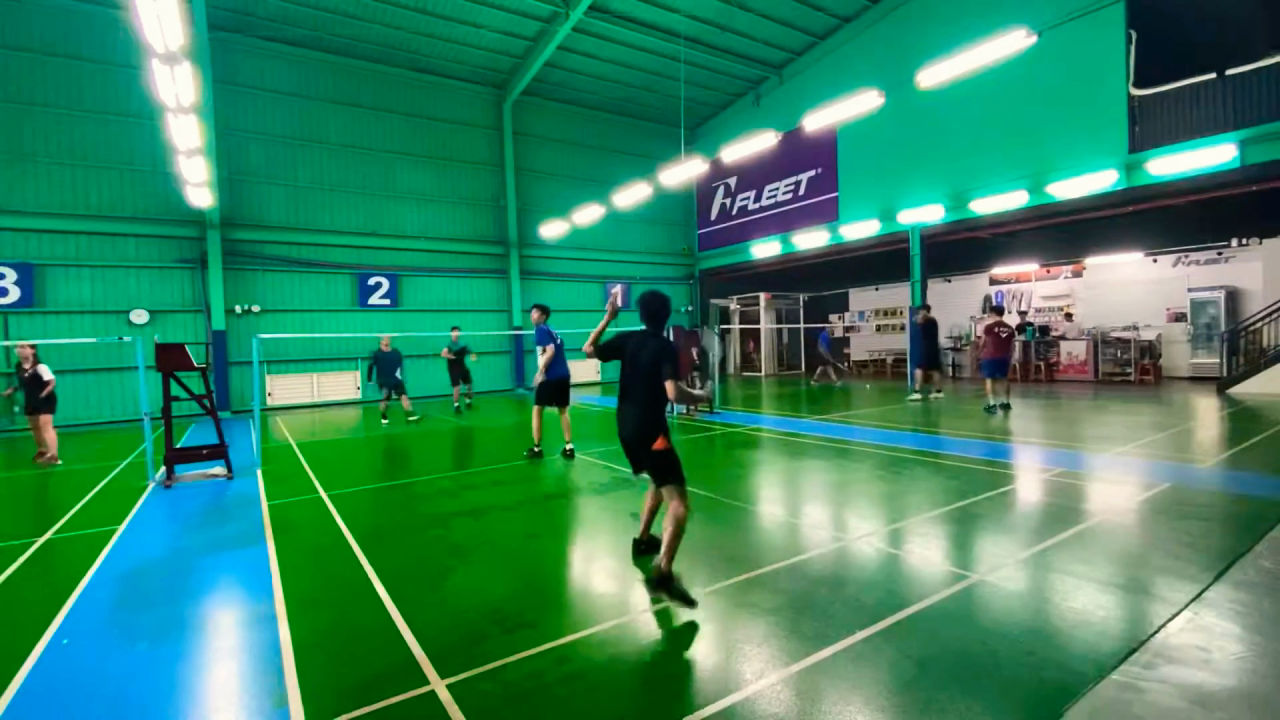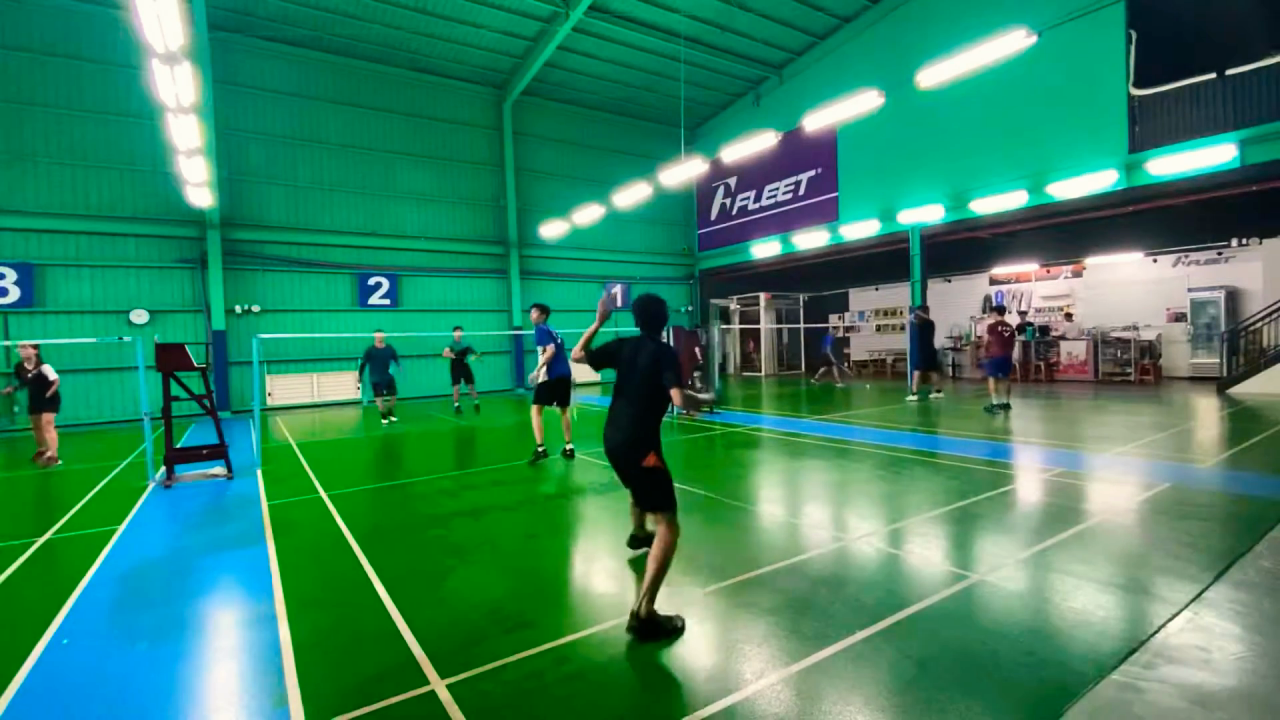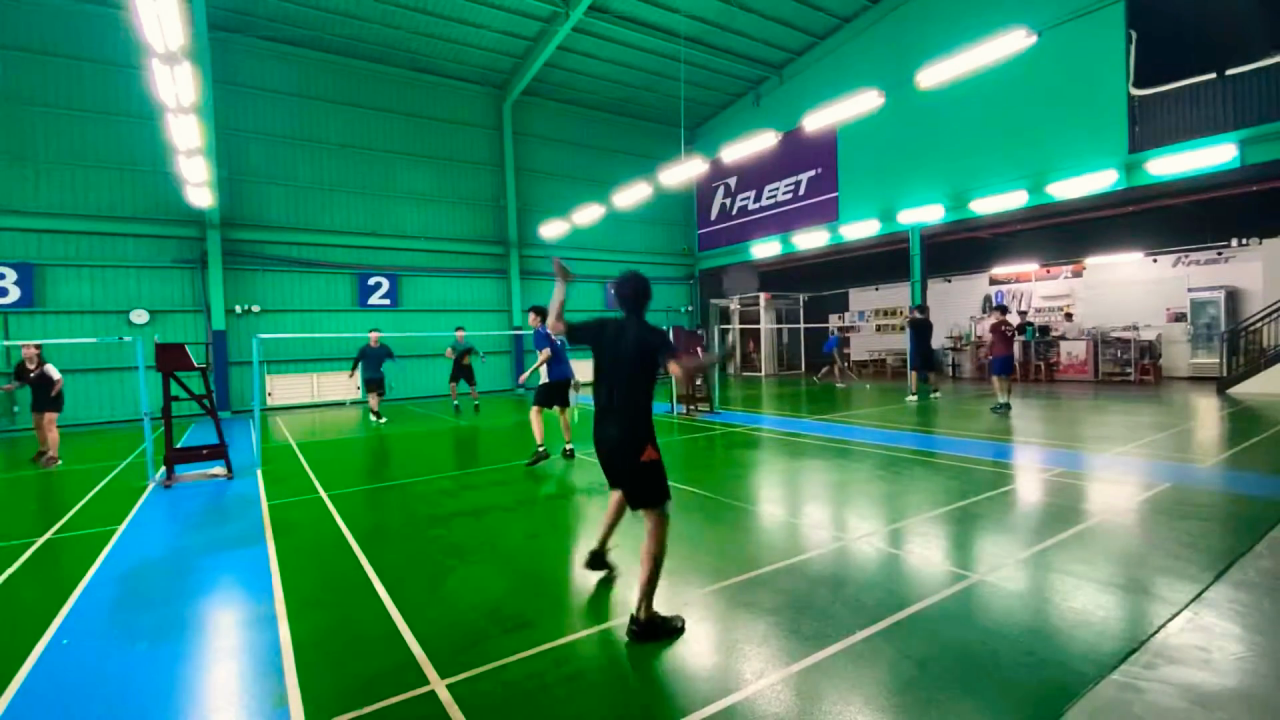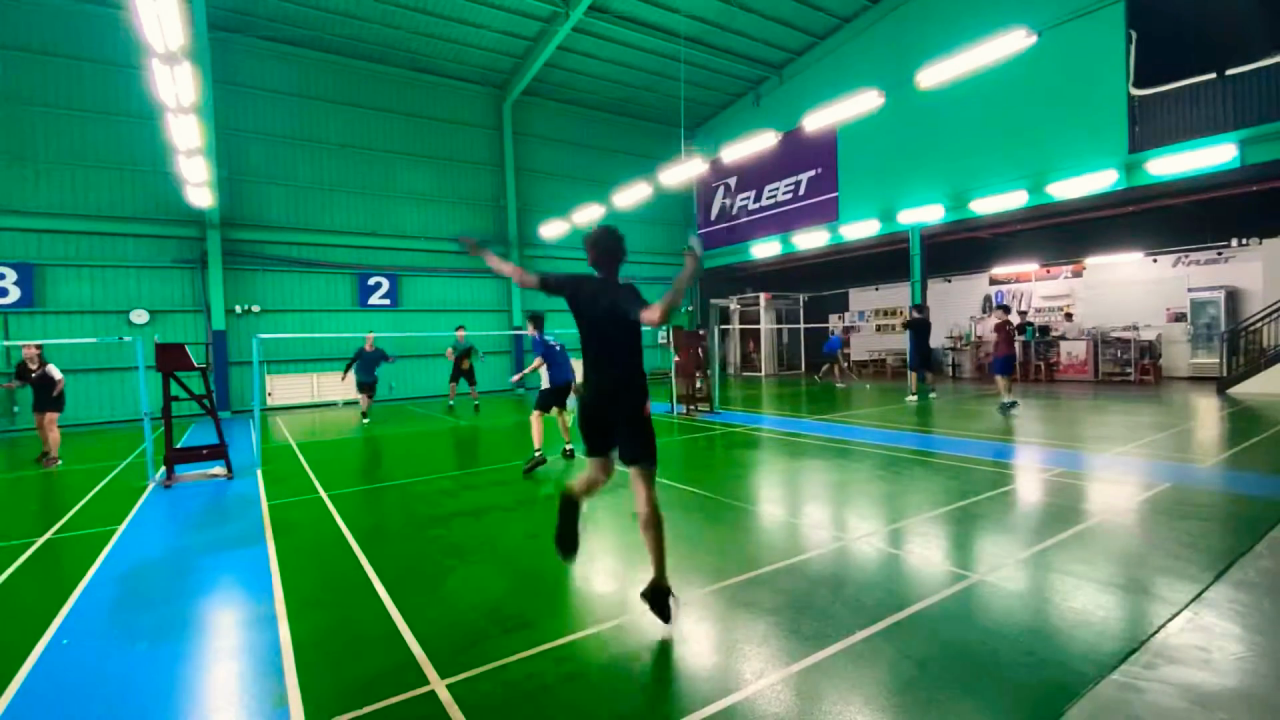
dt=0.1s
person 1, frame 1
left shoulder: (628, 340)
right shoulder: (666, 348)
left elbow: (588, 349)
right elbow: (674, 393)
left wrist: (608, 317)
right wrist: (699, 395)
left hip: (625, 429)
right hip: (649, 430)
left knee: (660, 479)
right knee: (679, 503)
left ankle: (642, 538)
right ankle: (662, 572)
person 1, frame 2
left shoulder: (622, 346)
right shoulder: (665, 353)
left elbow: (578, 356)
right elbow: (679, 400)
left wrist: (598, 322)
left hip: (613, 440)
right hip: (640, 444)
left knee: (645, 491)
right knee: (668, 529)
left ankle: (638, 533)
person 1, frame 3
left shoulder: (606, 328)
right shoulder: (653, 336)
left elbow: (555, 326)
right elbow: (682, 372)
left wrist: (560, 286)
right wrist: (705, 360)
left hip: (616, 435)
right hip: (636, 439)
left knee: (624, 489)
right knee: (656, 522)
left ankle: (599, 549)
person 1, frame 4
left shoulder: (576, 286)
right shoulder: (624, 293)
left elbow: (521, 277)
right elbow: (655, 318)
left wrist: (483, 254)
right wrist: (687, 276)
left hip: (594, 400)
right hip: (628, 402)
left knee: (599, 472)
right knee: (644, 487)
left ankle: (573, 494)
